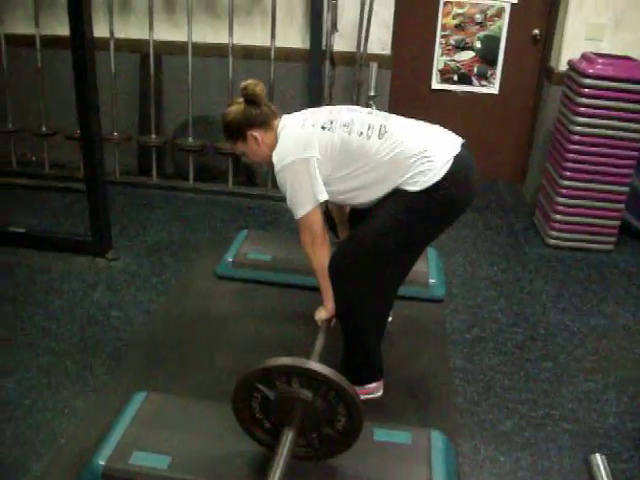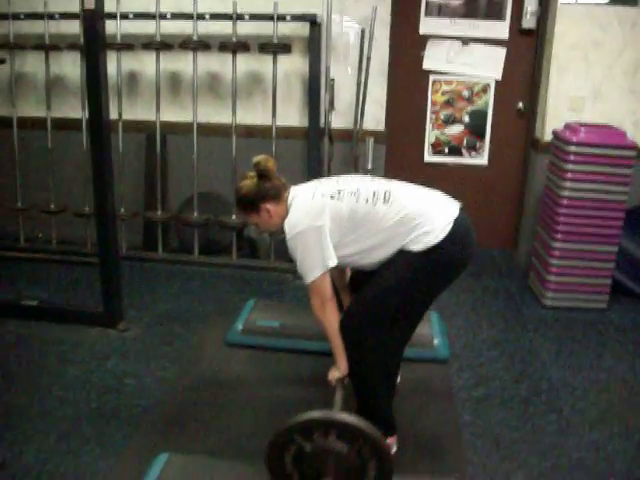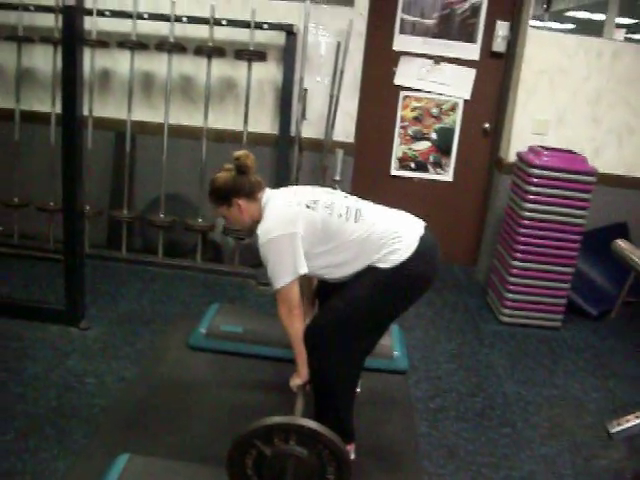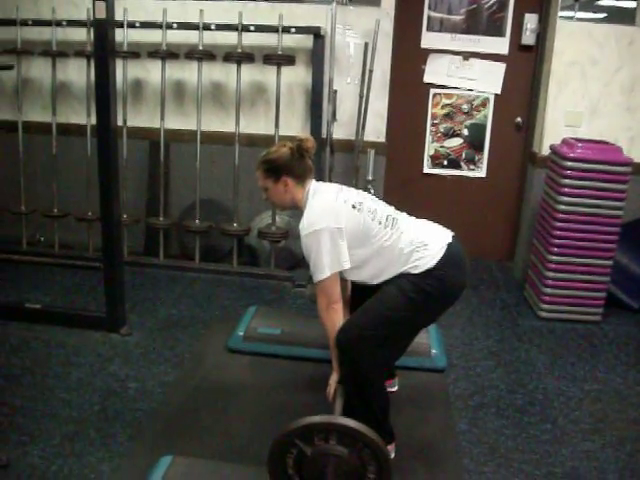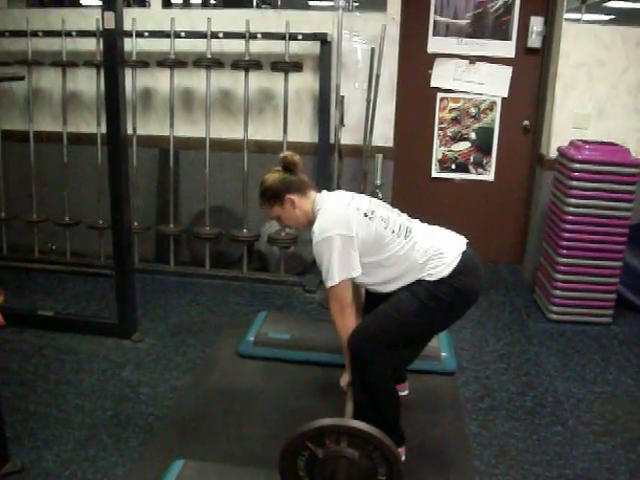
dt=1s
person 1, frame 1
left shoulder: (290, 155)
right shoulder: (303, 126)
left elbow: (314, 237)
right elbow: (338, 182)
left wrist: (329, 302)
right wrist: (346, 238)
left hip: (437, 182)
right hip: (447, 155)
left knee: (350, 267)
right knee: (363, 229)
left ankle: (363, 378)
right ankle: (373, 307)
person 1, frame 2
left shoulder: (300, 224)
right shoulder: (309, 197)
left elbow: (323, 301)
right elbow: (337, 255)
left wrist: (341, 362)
right wrist: (348, 300)
left hip: (438, 243)
right hip: (443, 219)
left knee: (361, 326)
right knee: (364, 291)
left ankle: (378, 433)
right ankle: (382, 369)
person 1, frame 3
left shoulder: (274, 229)
right shoulder: (282, 201)
left elbow: (289, 308)
right elbow: (305, 267)
left wrist: (303, 369)
right wrist: (311, 314)
left hip: (405, 264)
right hip: (409, 239)
left knee: (324, 338)
right knee: (329, 298)
left ankle: (337, 440)
right ankle: (343, 376)
person 1, frame 4
left shoulder: (316, 221)
right shoulder: (326, 195)
left elbow: (329, 302)
right elbow: (341, 275)
left wrist: (339, 366)
right wrist: (348, 319)
left hip: (436, 272)
right hip: (437, 250)
left knee: (355, 342)
right knee: (361, 298)
left ankle: (376, 440)
right ankle: (381, 372)
person 1, frame 5
left shoulder: (328, 229)
right shoulder: (337, 203)
left elbow: (342, 308)
right elbow: (356, 281)
left wrist: (351, 367)
right wrist: (361, 325)
left hip: (450, 279)
right hip: (451, 256)
left knee: (367, 344)
right knee: (375, 307)
left ankle: (386, 442)
right ankle: (393, 378)
